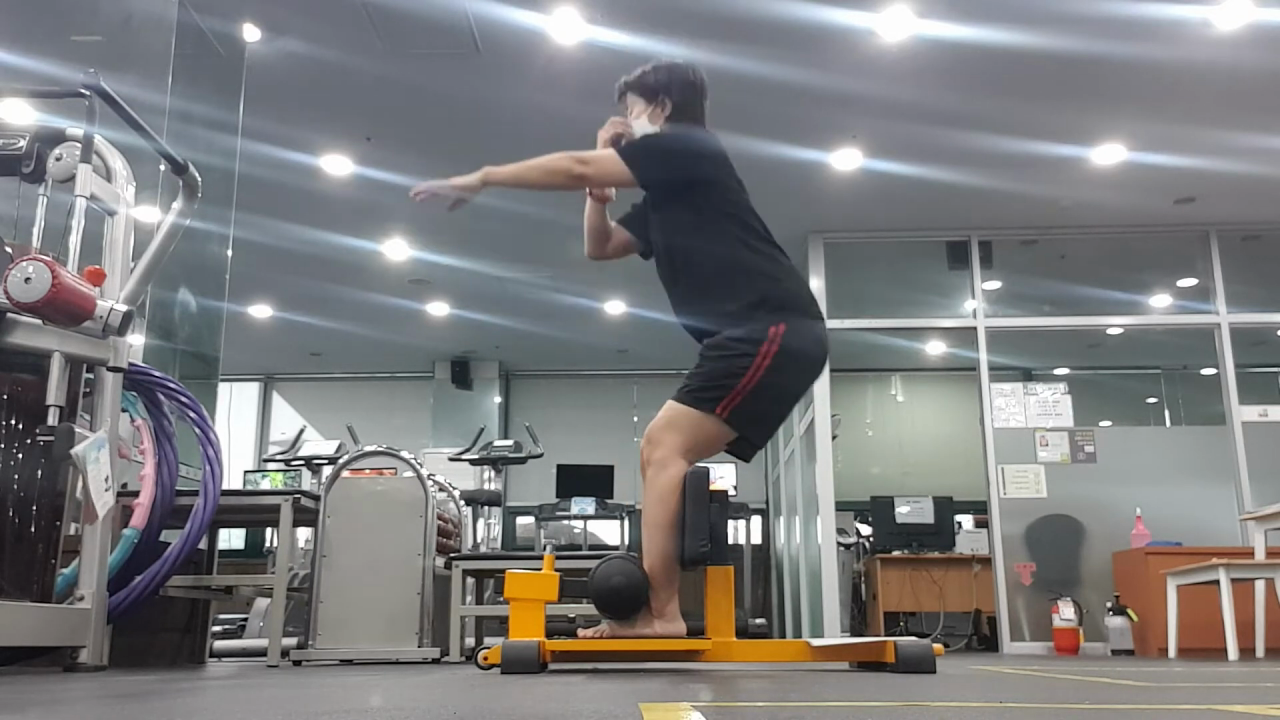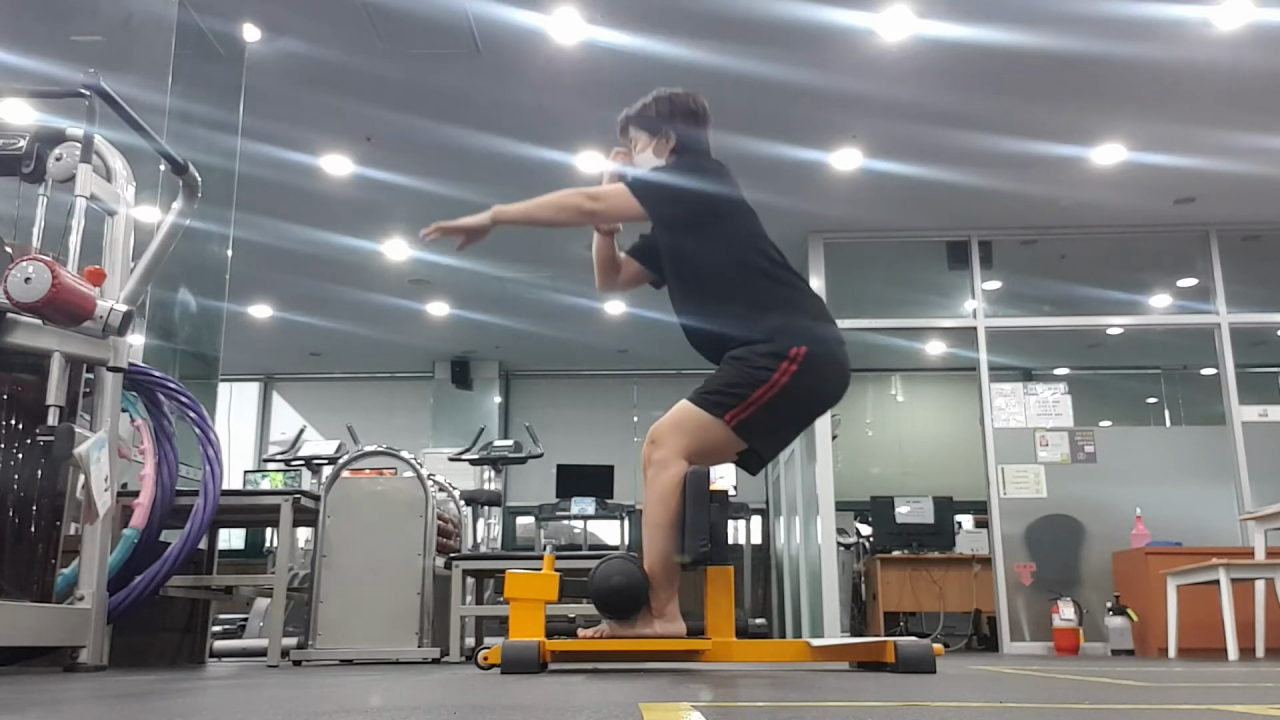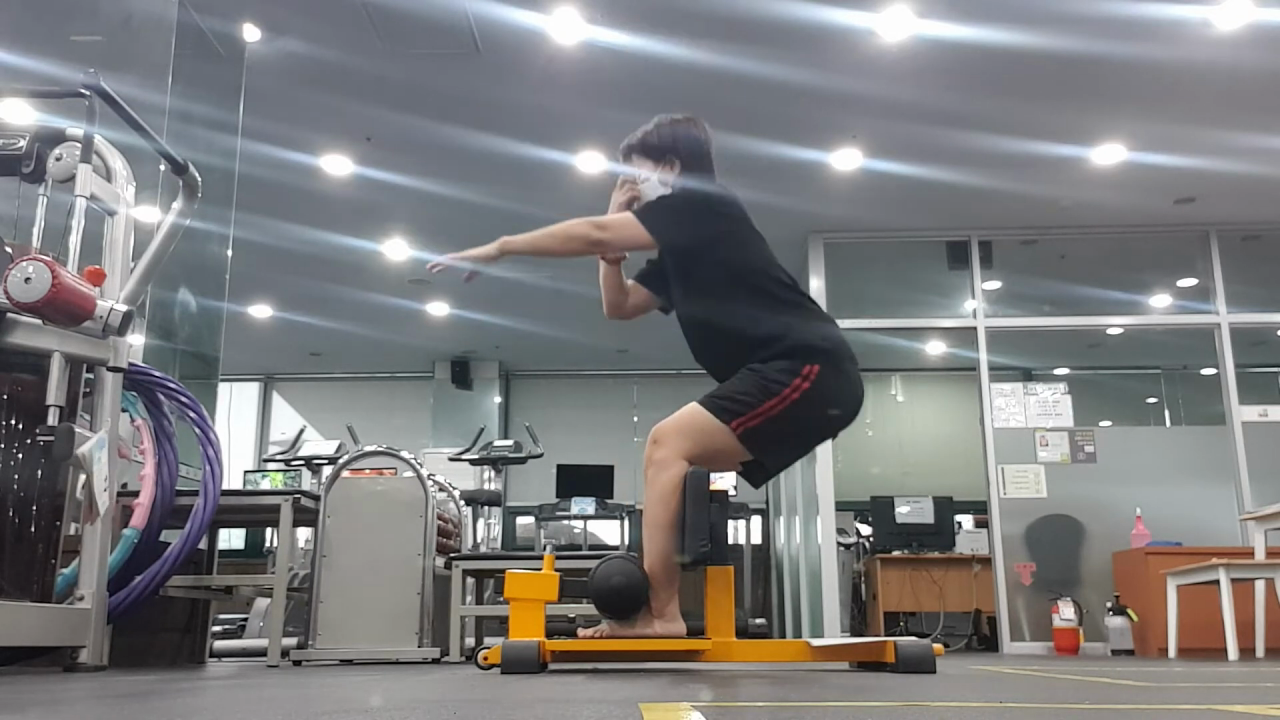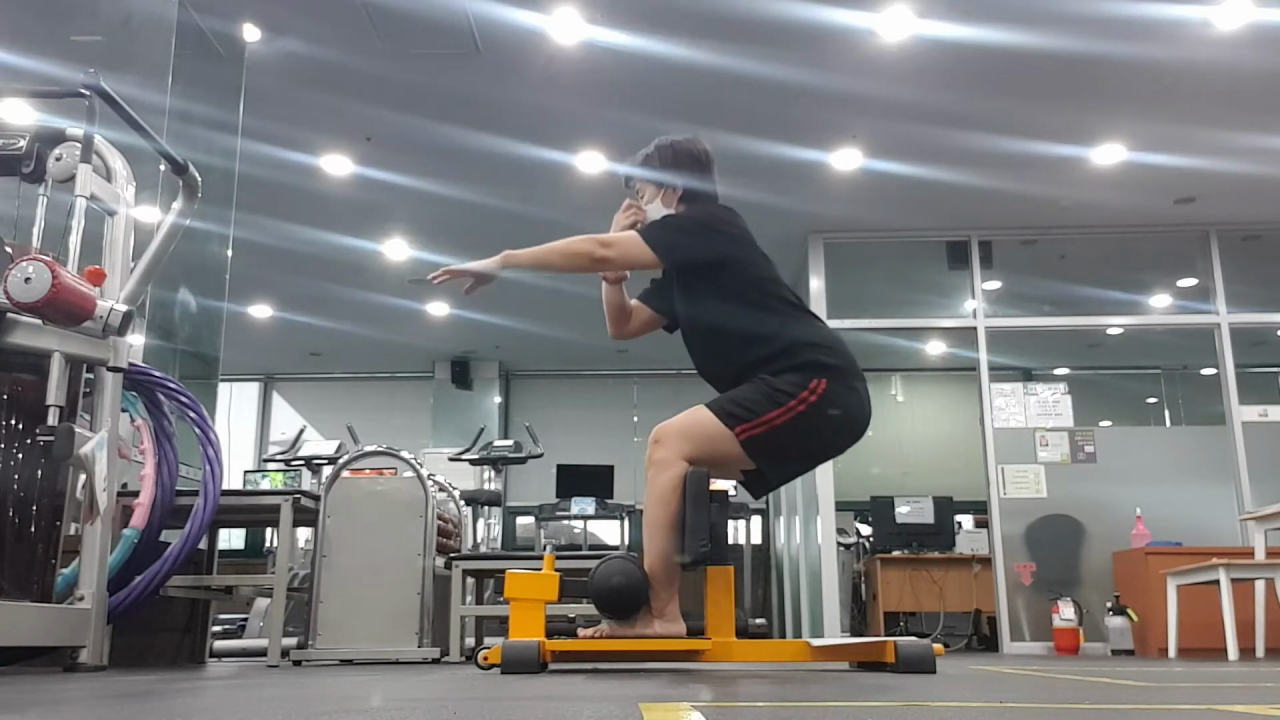
dt=0.2s
person 1, frame 1
left shoulder: (687, 149)
right shoulder: (664, 197)
left elbow: (573, 168)
right elbow: (599, 245)
left wrist: (479, 179)
right wrist: (600, 175)
left hip: (772, 330)
right hip: (761, 337)
left knee: (663, 445)
right knee: (662, 453)
left ankle: (658, 614)
right ankle: (660, 609)
person 1, frame 2
left shoulder: (698, 182)
right shoulder: (674, 225)
left elbow: (586, 204)
right elbow: (611, 277)
left wrist: (490, 216)
right wrist: (606, 217)
left hip: (795, 353)
right hip: (790, 359)
left knee: (666, 444)
right knee: (668, 453)
left ankle: (659, 614)
right ankle: (670, 608)
person 1, frame 3
left shoulder: (705, 207)
right shoulder: (681, 249)
left elbow: (594, 235)
right elbow: (619, 305)
left wrist: (498, 247)
right wrist: (611, 243)
left hip: (811, 373)
right hip: (809, 381)
left knee: (668, 443)
right knee: (676, 459)
left ankle: (659, 615)
right ankle: (675, 608)
person 1, frame 4
left shoulder: (710, 226)
right shoulder: (686, 272)
left elbow: (597, 252)
right elbow: (622, 324)
left wrist: (500, 261)
right wrist: (614, 267)
left hip: (819, 389)
right hip: (821, 400)
left knee: (669, 443)
right knee: (681, 468)
left ankle: (659, 615)
